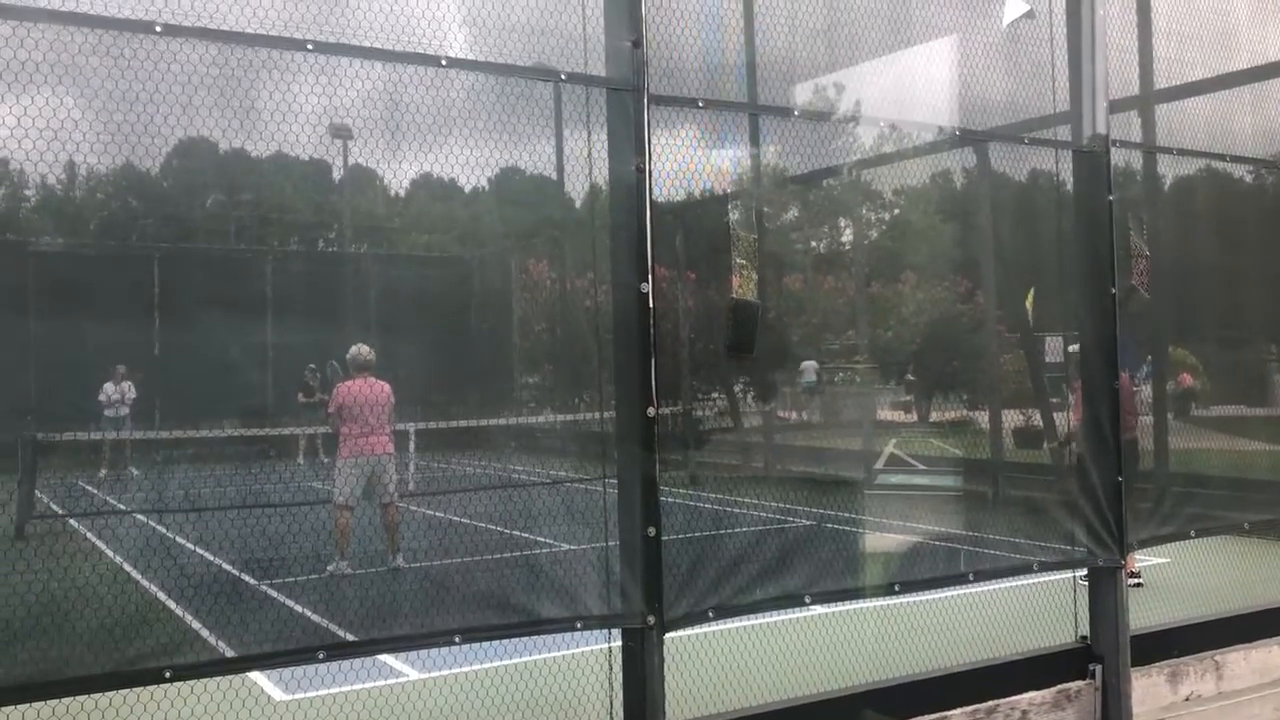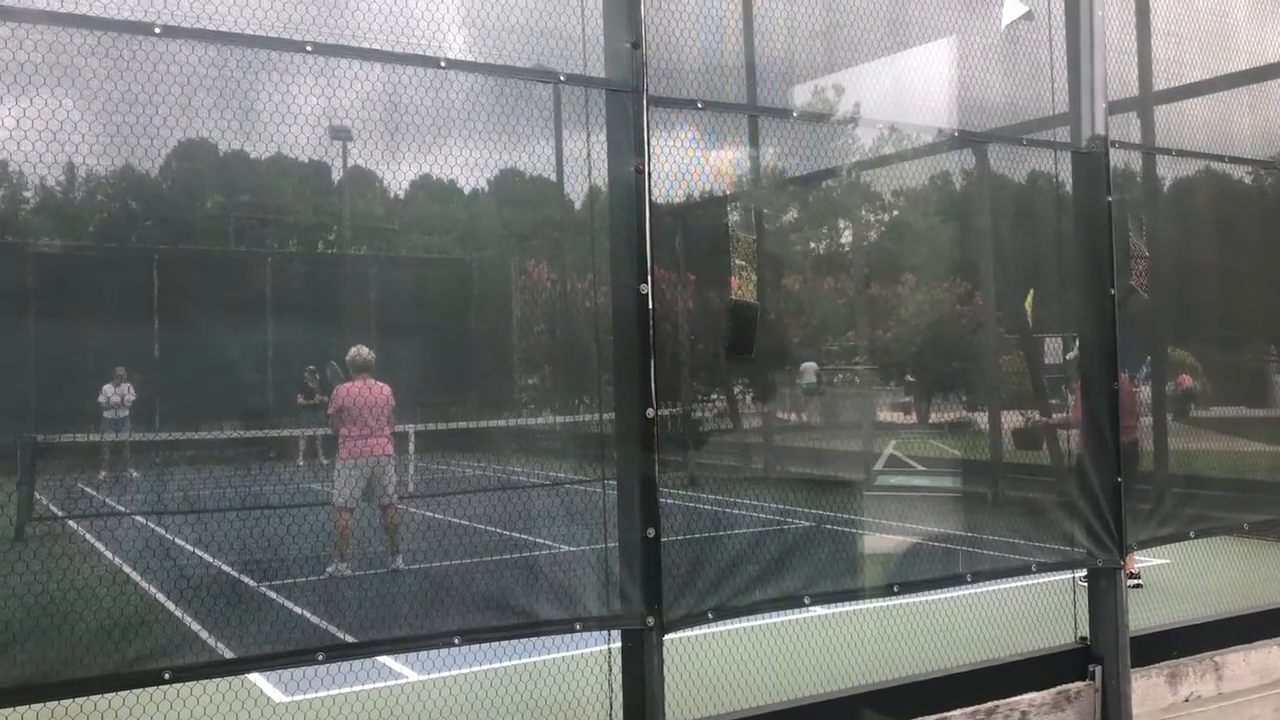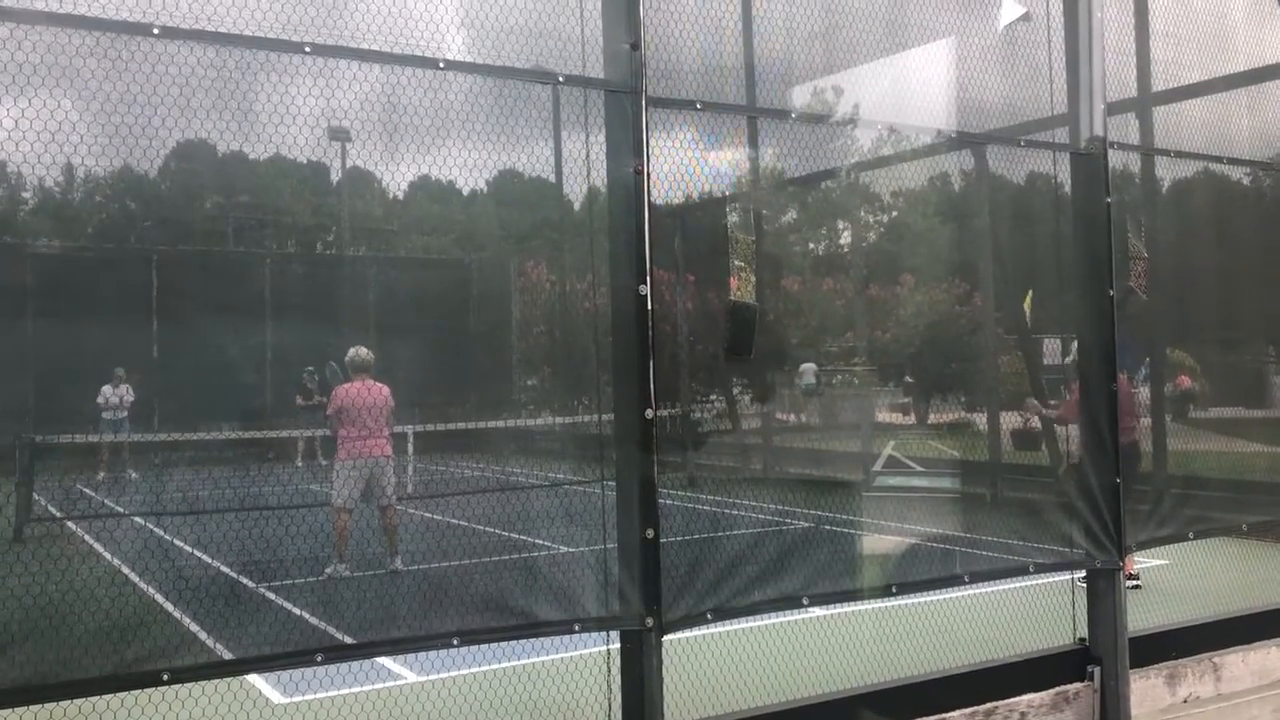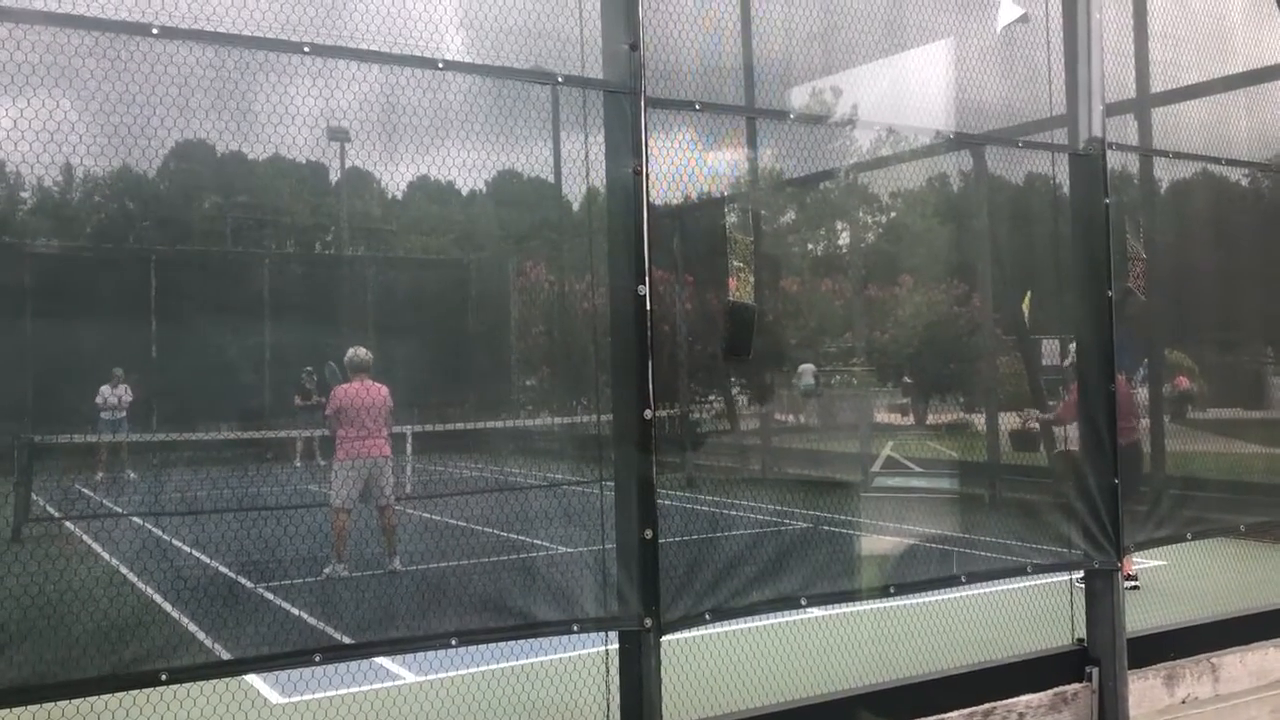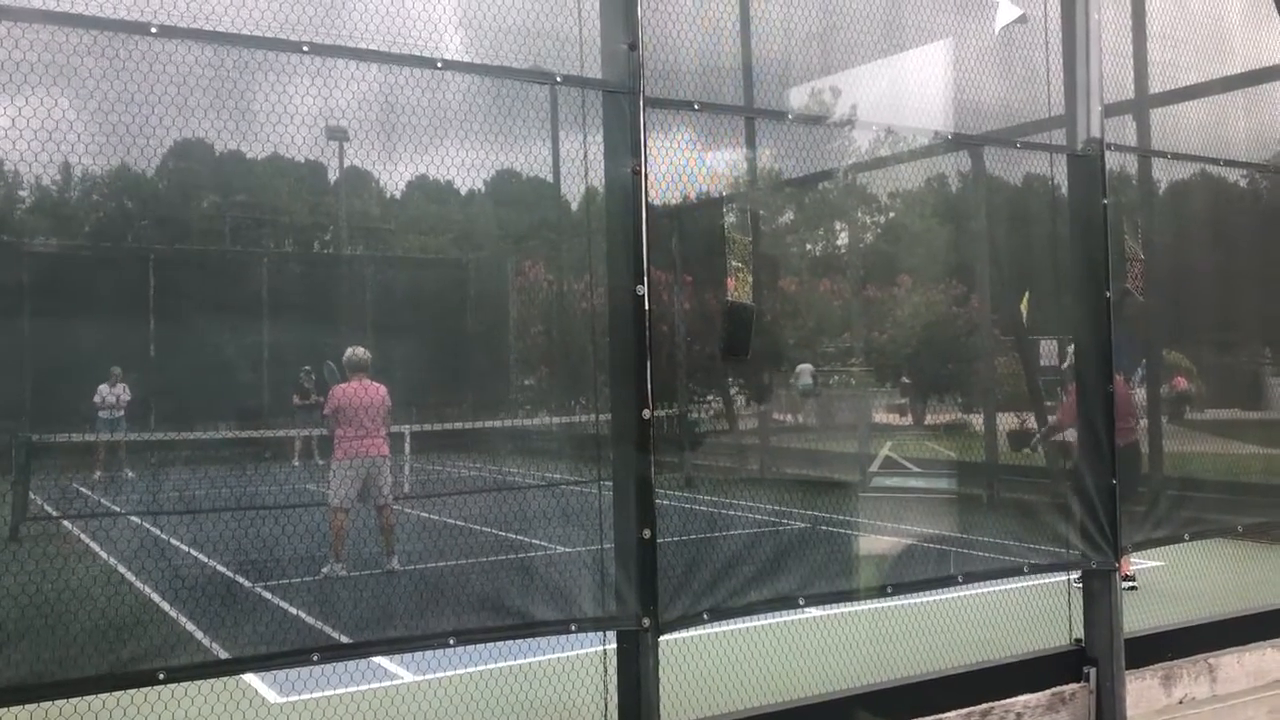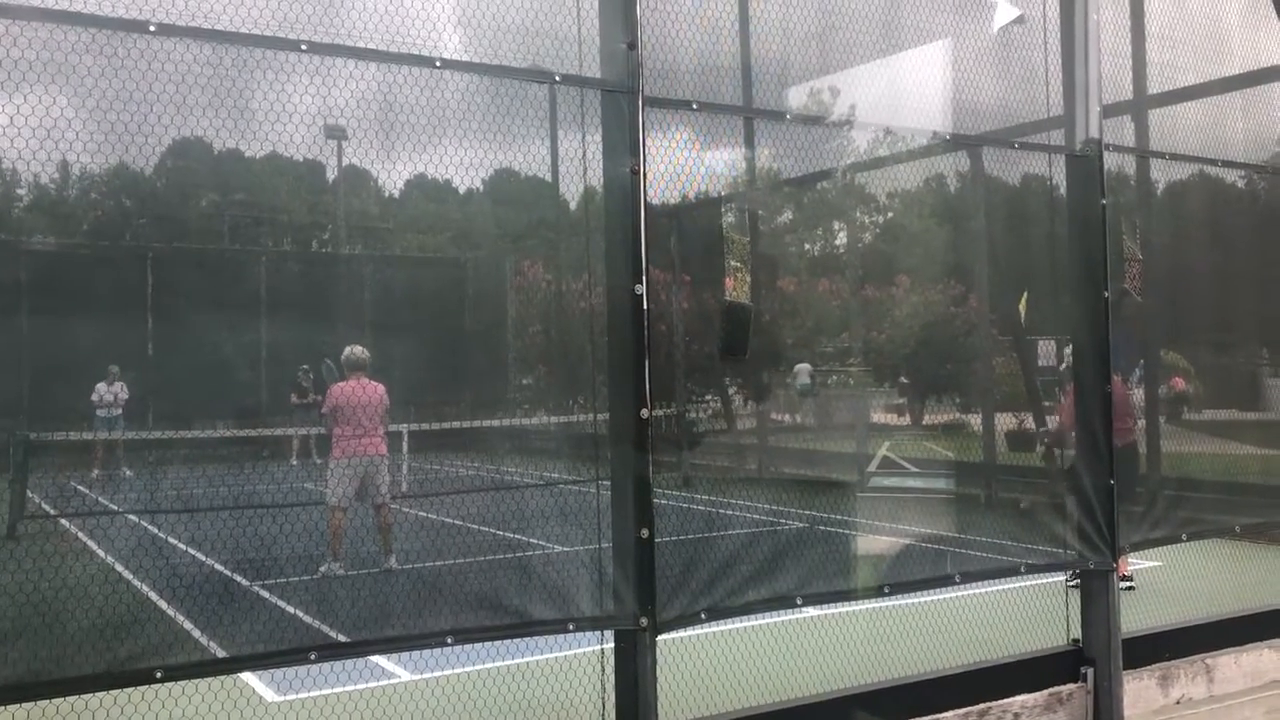
dt=0.1s
person 1, frame 1
right shoulder: (1124, 378)
left elbow: (1084, 423)
right elbow: (1133, 416)
left wrist: (1066, 440)
right hip: (1127, 447)
right ankle: (1131, 569)
person 1, frame 2
right shoulder: (1124, 379)
left elbow: (1077, 421)
right elbow: (1133, 414)
left wrist: (1048, 422)
right hip: (1127, 448)
right ankle: (1130, 569)
person 1, frame 3
right shoulder: (1123, 380)
left elbow: (1066, 417)
right elbow: (1133, 416)
left wrist: (1040, 411)
right hip: (1129, 448)
right ankle: (1129, 570)
person 1, frame 4
right shoulder: (1121, 380)
left elbow: (1063, 417)
right elbow: (1135, 416)
left wrist: (1040, 417)
right hip: (1131, 450)
right ankle: (1128, 571)
person 1, frame 5
right shoulder: (1119, 381)
left elbow: (1063, 422)
right elbow: (1133, 417)
left wrist: (1041, 437)
right hip: (1129, 450)
right knee: (1118, 510)
right ankle: (1126, 571)
person 1, frame 6
left shoulder: (1077, 387)
right shoulder: (1117, 381)
left elbow: (1065, 427)
right elbow: (1131, 418)
left wrist: (1048, 444)
right hip: (1127, 451)
right ankle: (1123, 572)
person 2, frame 1
left shoulder: (341, 390)
right shoulder: (386, 389)
left elbow: (336, 426)
left hip: (352, 454)
right hip: (383, 452)
left knee: (344, 506)
right knee: (389, 504)
left ankle: (342, 561)
right ankle: (396, 556)
person 2, frame 2
left shoulder: (341, 392)
right shoulder: (385, 390)
left elbow: (336, 427)
left hip: (351, 455)
right hip: (383, 453)
left knee: (343, 508)
right knee: (389, 505)
left ankle: (342, 562)
right ankle: (395, 557)
person 2, frame 3
left shoulder: (340, 393)
right shoulder: (385, 391)
left elbow: (335, 428)
left hip: (350, 456)
right hip: (382, 454)
left knee: (342, 509)
right knee: (388, 506)
left ankle: (341, 563)
right ankle: (395, 558)
person 2, frame 4
left shoulder: (339, 393)
right shoulder: (384, 391)
left elbow: (334, 428)
right elbow: (388, 425)
left hip: (349, 457)
right hip: (380, 455)
left knee: (341, 509)
right knee: (386, 507)
left ankle: (339, 564)
right ankle: (393, 559)
person 2, frame 5
left shoulder: (337, 392)
right shoulder: (382, 391)
left elbow: (332, 427)
right elbow: (386, 425)
left hip: (347, 456)
right hip: (378, 454)
left knee: (339, 509)
right knee: (384, 506)
left ankle: (337, 563)
right ankle: (391, 558)
person 2, frame 6
left shoulder: (335, 391)
right shoulder: (380, 390)
left elbow: (331, 427)
right elbow: (384, 424)
left hip: (345, 455)
right hip: (376, 453)
left knee: (337, 508)
right knee: (382, 505)
left ankle: (335, 562)
right ankle: (389, 557)
